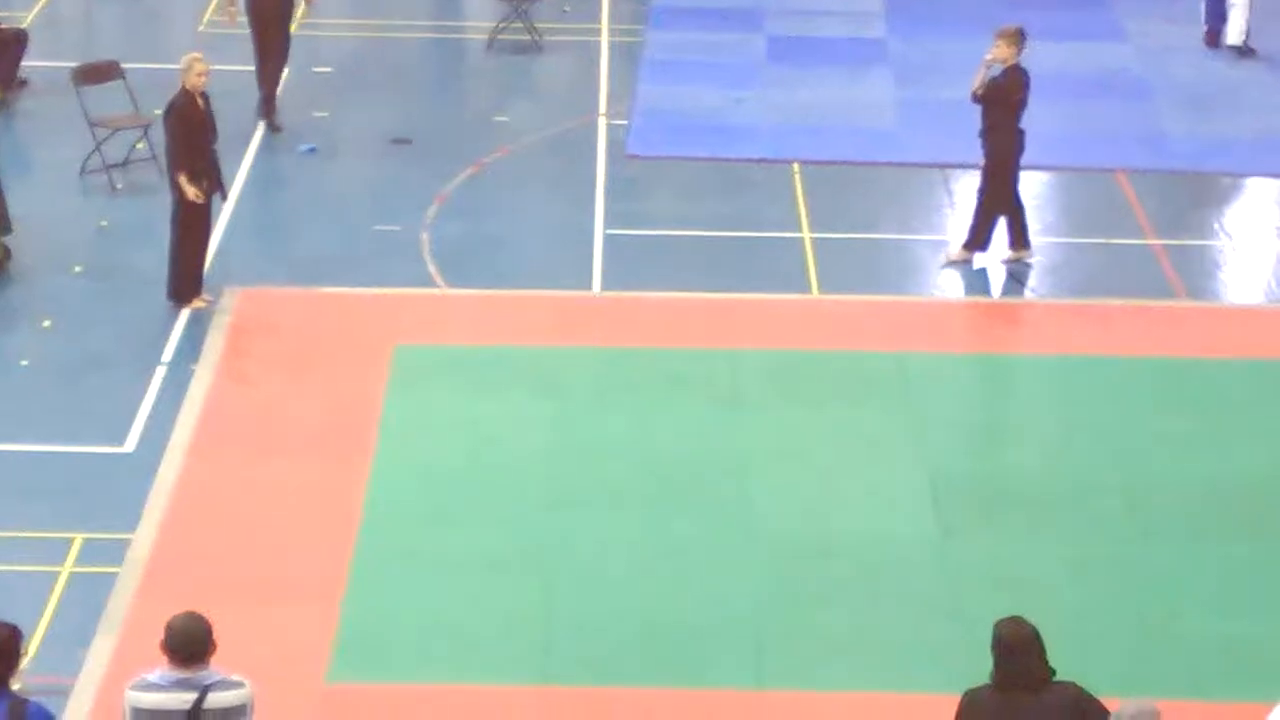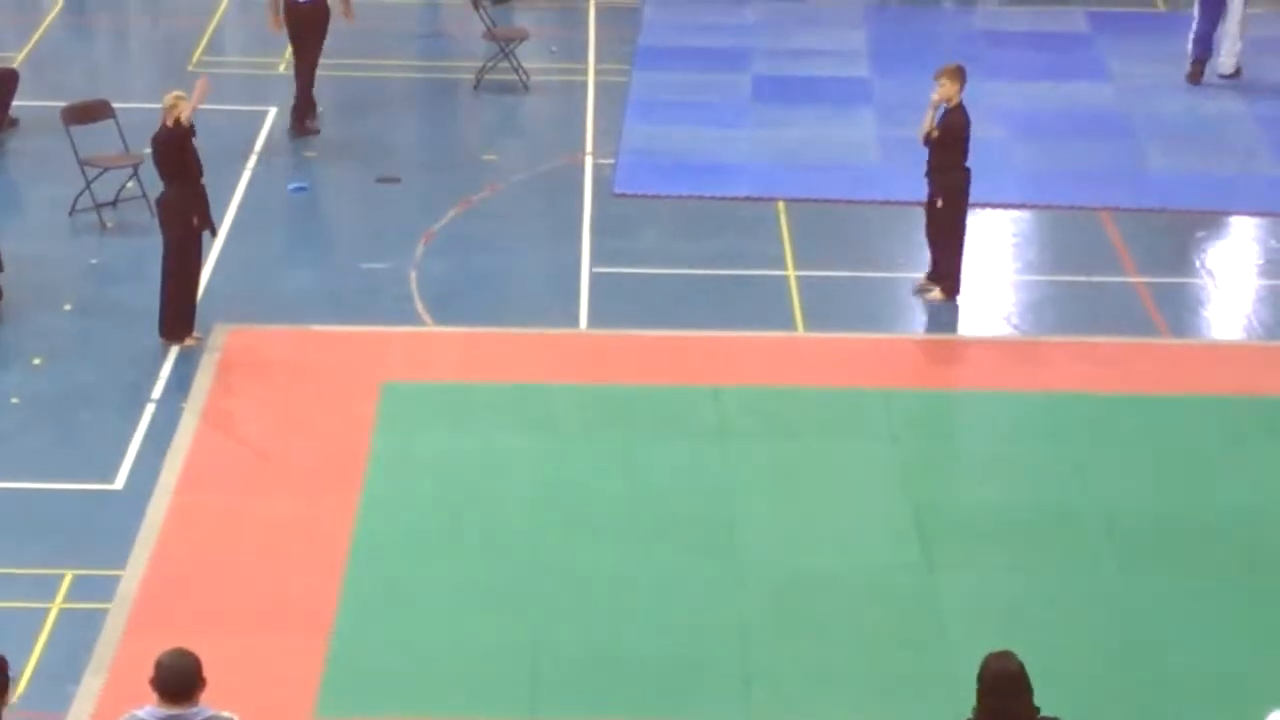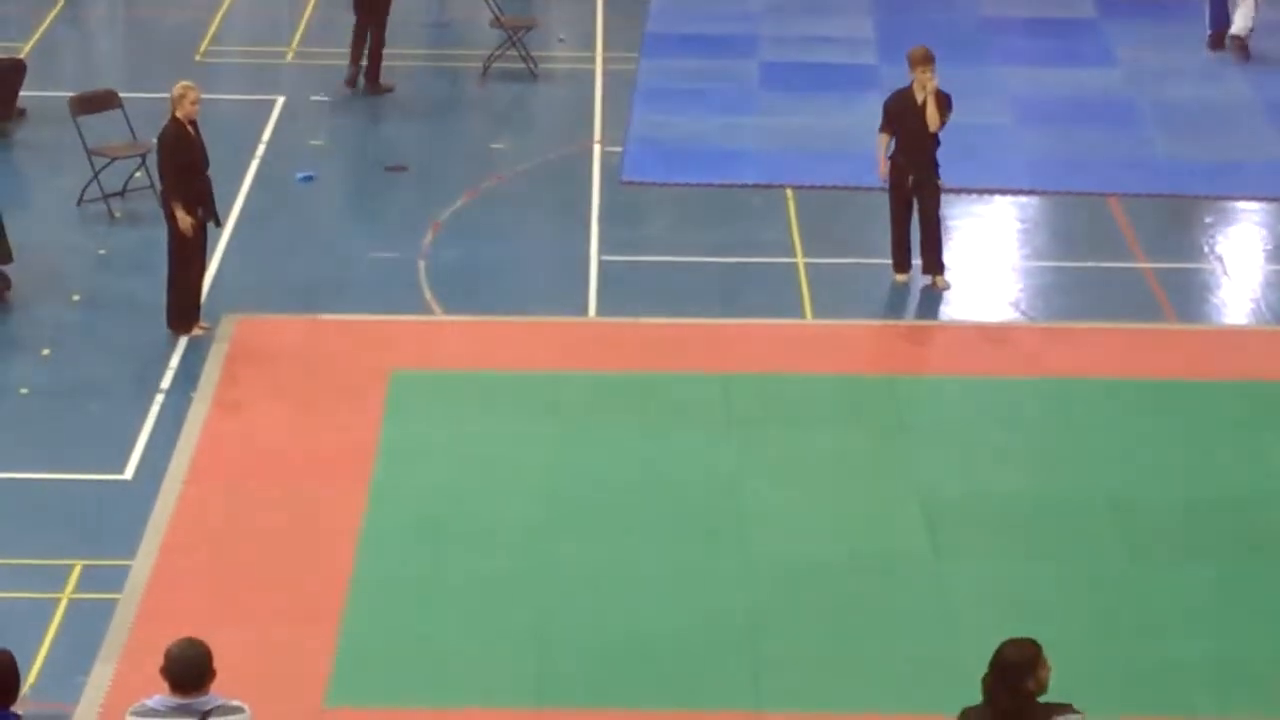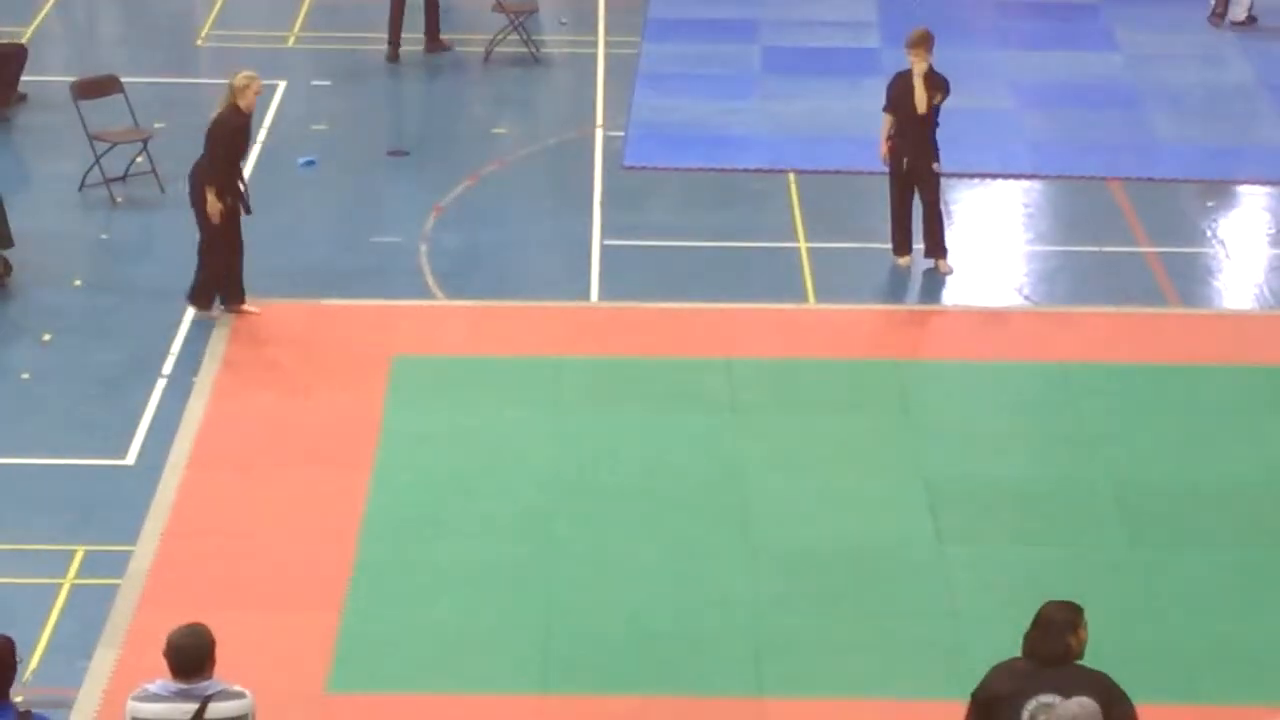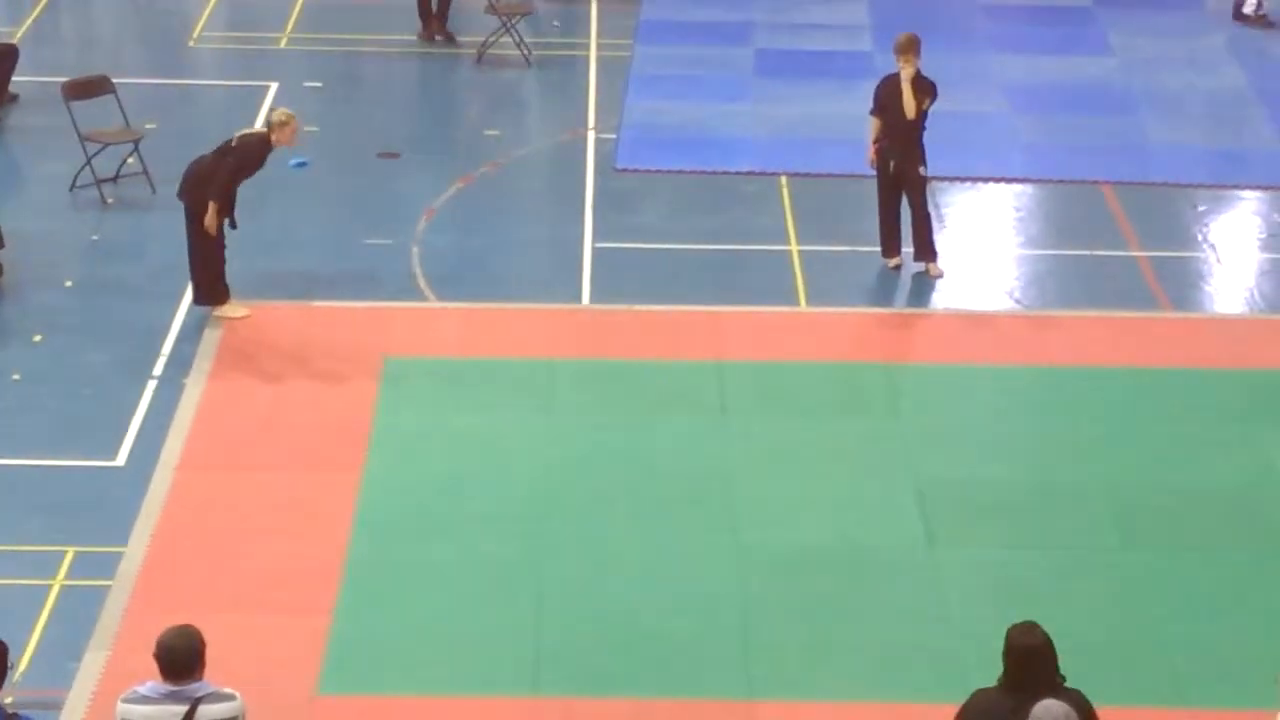
dt=1s
person 1, frame 1
left shoulder: (203, 99)
right shoulder: (177, 107)
right elbow: (173, 150)
left wrist: (212, 176)
right wrist: (185, 184)
left hip: (203, 175)
right hip: (188, 178)
left knee: (201, 234)
right knee: (186, 235)
left ankle: (194, 289)
right ankle: (182, 294)
person 1, frame 2
left shoulder: (181, 136)
right shoulder: (162, 140)
right elbow: (179, 127)
right wrist: (194, 102)
left hip: (189, 208)
right hip: (175, 211)
left knee: (190, 270)
right knee: (177, 271)
left ankle: (184, 327)
right ankle: (173, 332)
person 1, frame 3
left shoulder: (192, 127)
right shoulder: (170, 135)
right elbow: (168, 179)
left wrist: (205, 205)
right wrist: (179, 213)
left hip: (196, 204)
right hip: (181, 208)
left knee: (196, 262)
right knee: (183, 264)
left ankle: (192, 317)
right ankle: (181, 323)
person 1, frame 4
left shoulder: (242, 116)
right shoulder: (227, 121)
right elbow: (212, 160)
left wrist: (236, 187)
right wrist: (211, 198)
left hip: (226, 185)
right hip: (210, 188)
left knee: (233, 243)
right knee: (215, 243)
left ankle: (233, 299)
right ankle: (201, 299)
person 1, frame 5
left shoulder: (260, 142)
right shoulder: (254, 147)
right elbow: (225, 176)
left wrist: (217, 209)
right wrist: (212, 212)
left hip: (204, 182)
right hip: (199, 186)
left knee: (211, 244)
right knee: (208, 244)
left ankle: (218, 299)
right ankle: (219, 303)
person 2, frame 1
left shoulder: (1007, 79)
right shoulder: (1017, 76)
left elbow: (977, 95)
right elbow: (993, 97)
left wrist: (984, 68)
right wrist: (989, 70)
left hip: (1001, 143)
right hip: (1007, 140)
left knee: (989, 196)
right knee: (1007, 195)
left ankle: (971, 247)
right ankle: (1020, 246)
person 2, frame 2
left shoulder: (956, 119)
right shoulder: (951, 113)
left elbow: (928, 139)
left wrist: (931, 110)
left hip: (951, 183)
right hip: (944, 180)
left knee: (949, 234)
right knee: (935, 230)
left ankle: (949, 287)
right ankle: (936, 277)
person 2, frame 3
left shoulder: (942, 99)
right shoulder: (897, 99)
left elbow: (934, 126)
right elbow: (886, 131)
left wrist: (930, 95)
right wrist: (883, 161)
left hip: (927, 166)
right hip: (901, 165)
left knee: (931, 219)
right knee: (900, 218)
left ankle: (936, 271)
right ankle: (901, 267)
person 2, frame 4
left shoulder: (939, 83)
right shoulder: (898, 80)
left elbow: (923, 109)
left wrist: (919, 78)
right wrist: (884, 141)
left hip: (925, 149)
right hip: (900, 147)
left knee: (931, 202)
right knee: (900, 201)
left ankle: (938, 254)
right ankle: (902, 250)
person 2, frame 5
left shoulder: (926, 87)
right shoulder: (886, 84)
left elbow: (912, 115)
right elbow: (877, 116)
left wrist: (906, 83)
right wrist: (872, 145)
left hip: (912, 152)
right hip: (887, 150)
left knee: (919, 205)
right knee: (888, 203)
left ankle: (929, 258)
right ankle: (892, 252)
